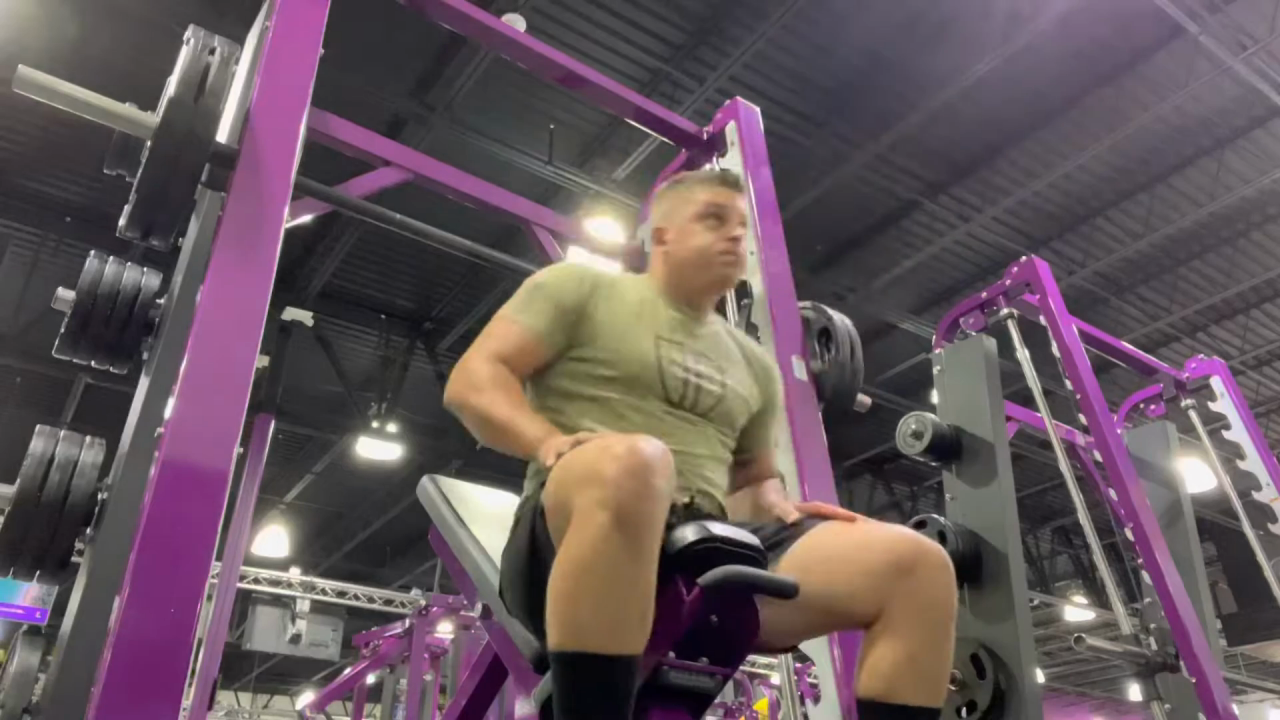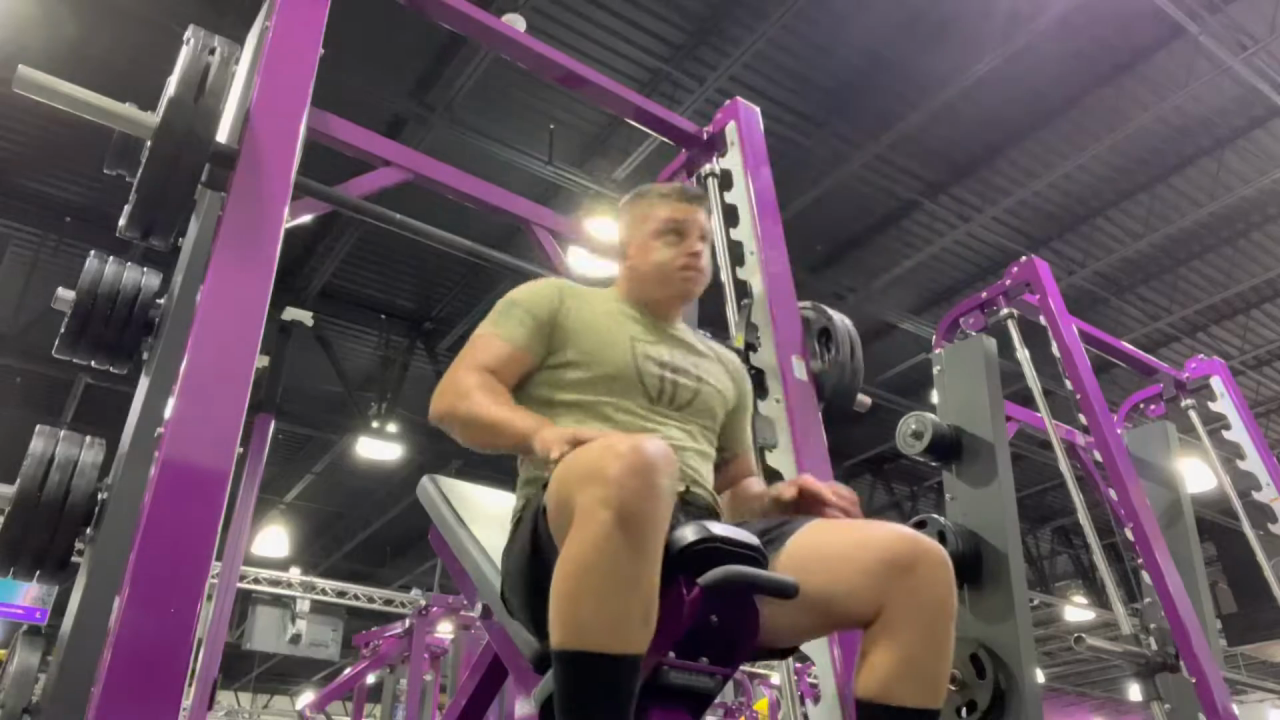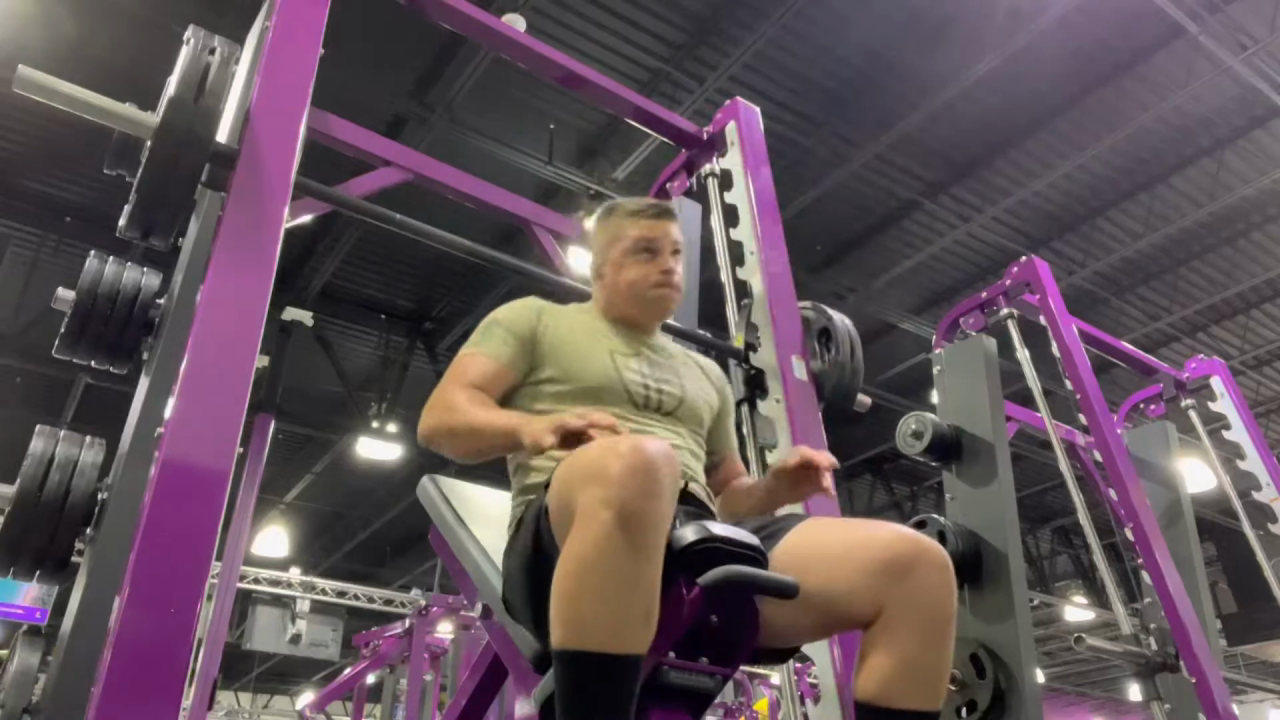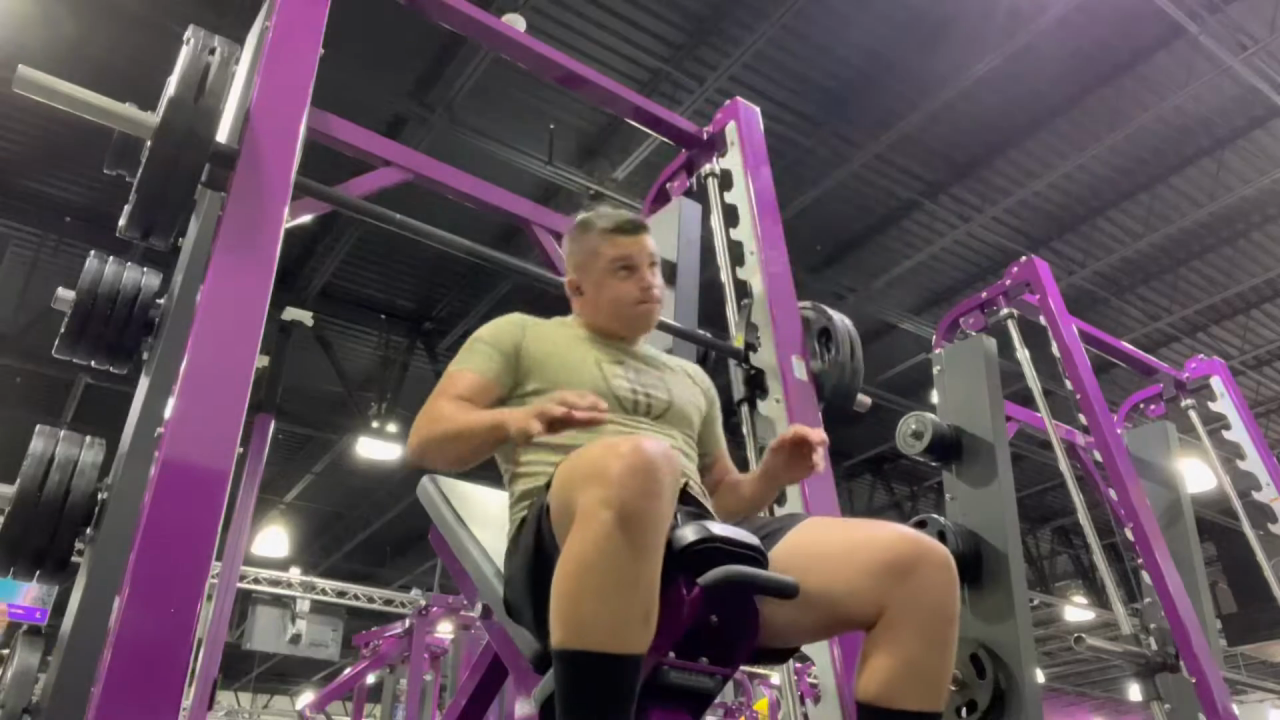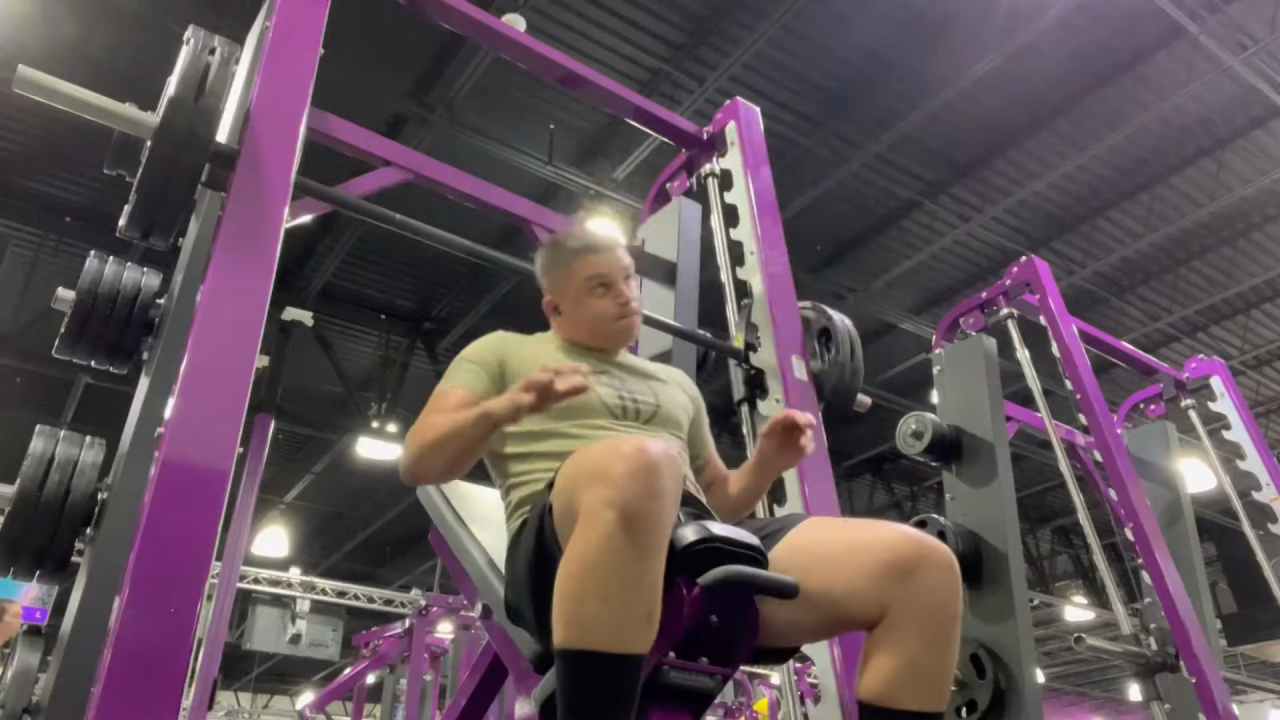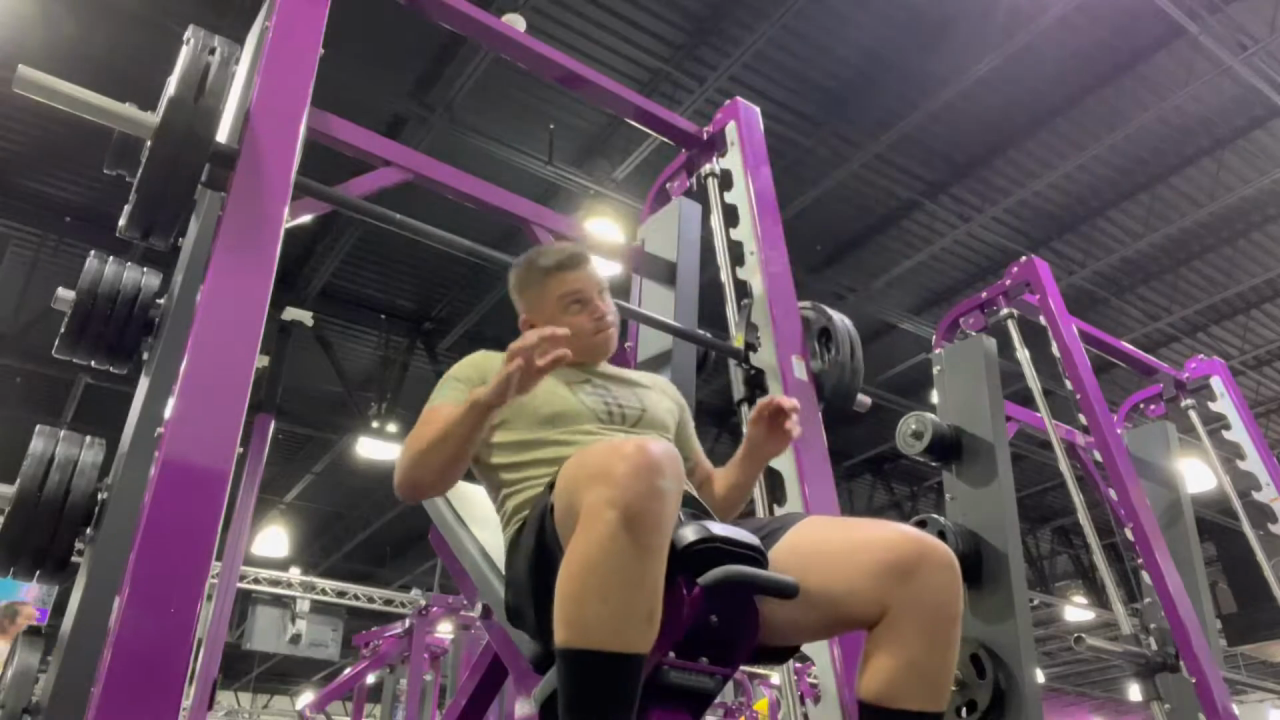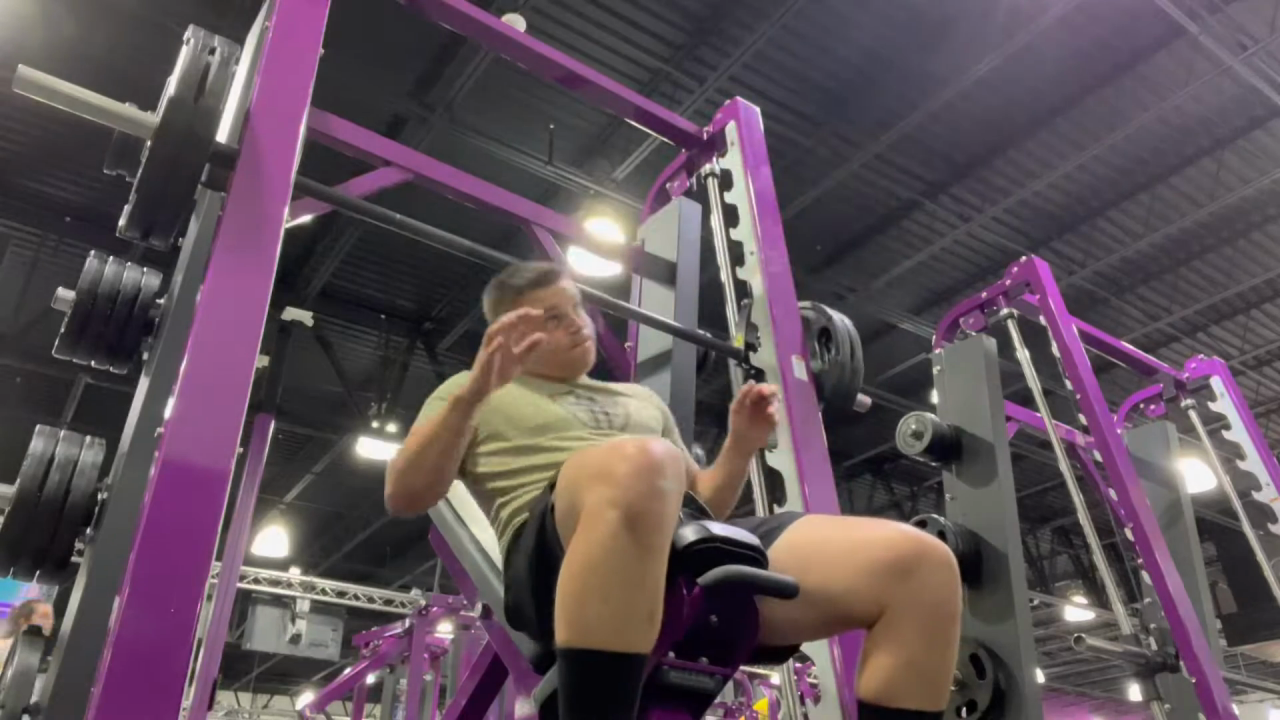
dt=0.1s
person 1, frame 1
left shoulder: (754, 364)
right shoulder: (581, 289)
right elbow: (471, 381)
left wrist: (780, 507)
right wrist: (550, 441)
right hip: (580, 539)
left knee: (920, 567)
right knee: (628, 463)
person 1, frame 2
left shoulder: (723, 367)
right shoulder: (553, 304)
right elbow: (453, 399)
left wrist: (781, 497)
right wrist: (544, 433)
right hip: (573, 538)
left knee: (917, 564)
right knee: (633, 465)
person 1, frame 3
left shoulder: (704, 373)
right shoulder: (534, 322)
right elbow: (441, 417)
left wrist: (773, 487)
right wrist: (533, 427)
right hip: (574, 546)
left knee: (917, 565)
right knee: (634, 464)
person 1, frame 4
left shoulder: (689, 380)
right shoulder: (518, 338)
right elbow: (427, 440)
left wrist: (773, 474)
right wrist: (522, 419)
right hip: (573, 548)
left knee: (919, 566)
right knee: (636, 465)
person 1, frame 5
left shoulder: (676, 384)
right shoulder: (504, 354)
right elbow: (420, 457)
left wrist: (764, 466)
right wrist: (508, 407)
right hip: (571, 550)
left knee: (922, 566)
right knee: (638, 464)
person 1, frame 6
left shoulder: (657, 391)
right shoulder: (485, 370)
right elbow: (412, 480)
left wrist: (755, 452)
right wrist: (495, 394)
right hip: (567, 551)
left knee: (921, 565)
right knee: (638, 467)
person 1, frame 7
left shoulder: (641, 399)
right shoulder: (474, 391)
right elbow: (403, 493)
left wrist: (741, 446)
right wrist: (474, 391)
right hip: (566, 555)
left knee: (921, 564)
right knee: (639, 465)
